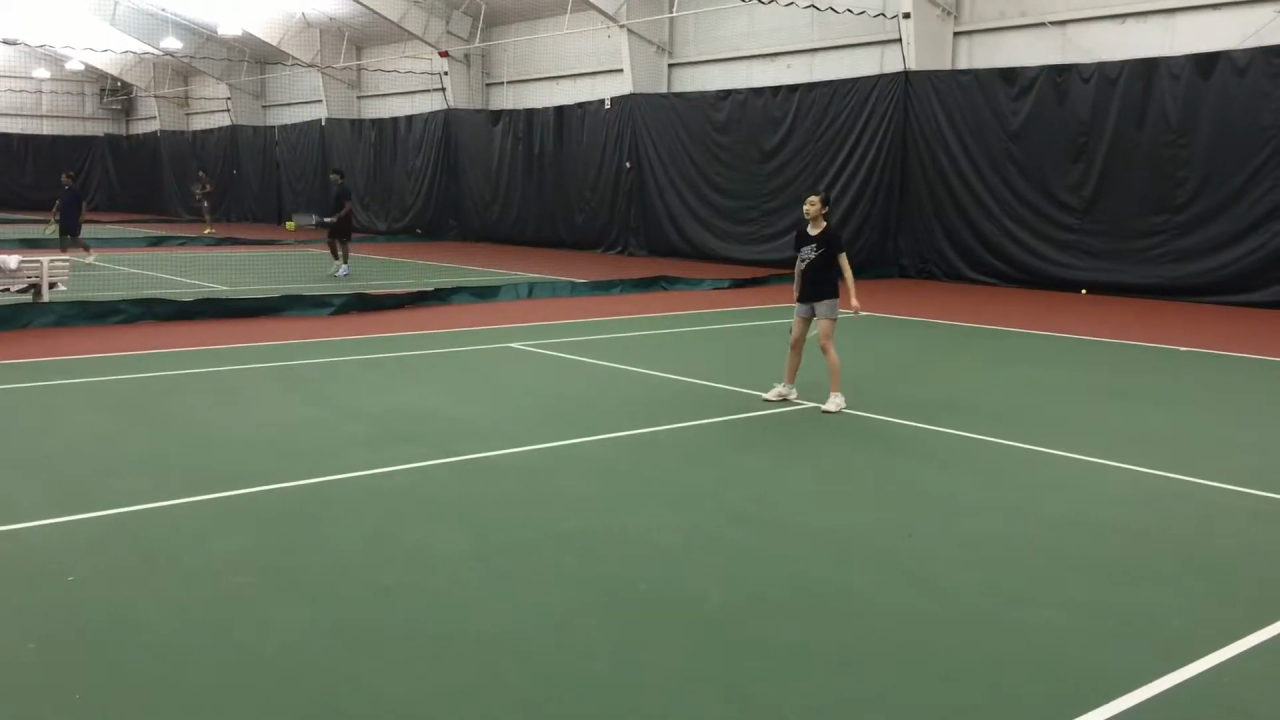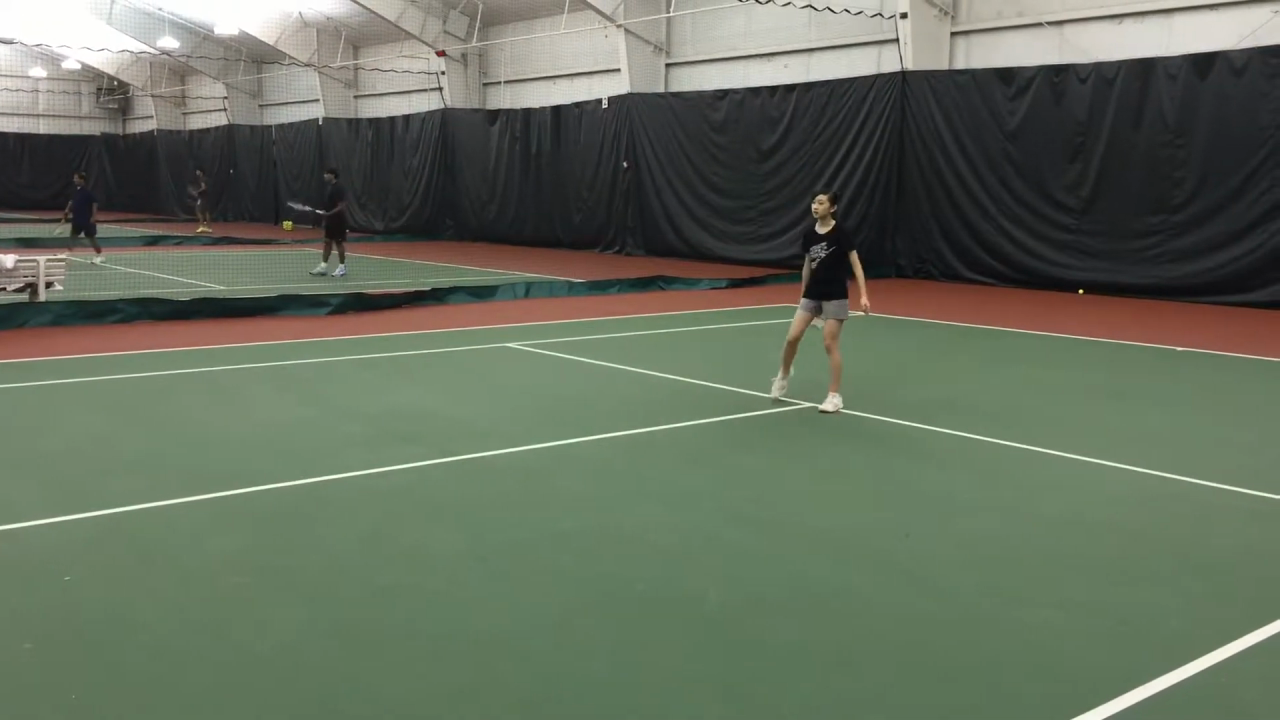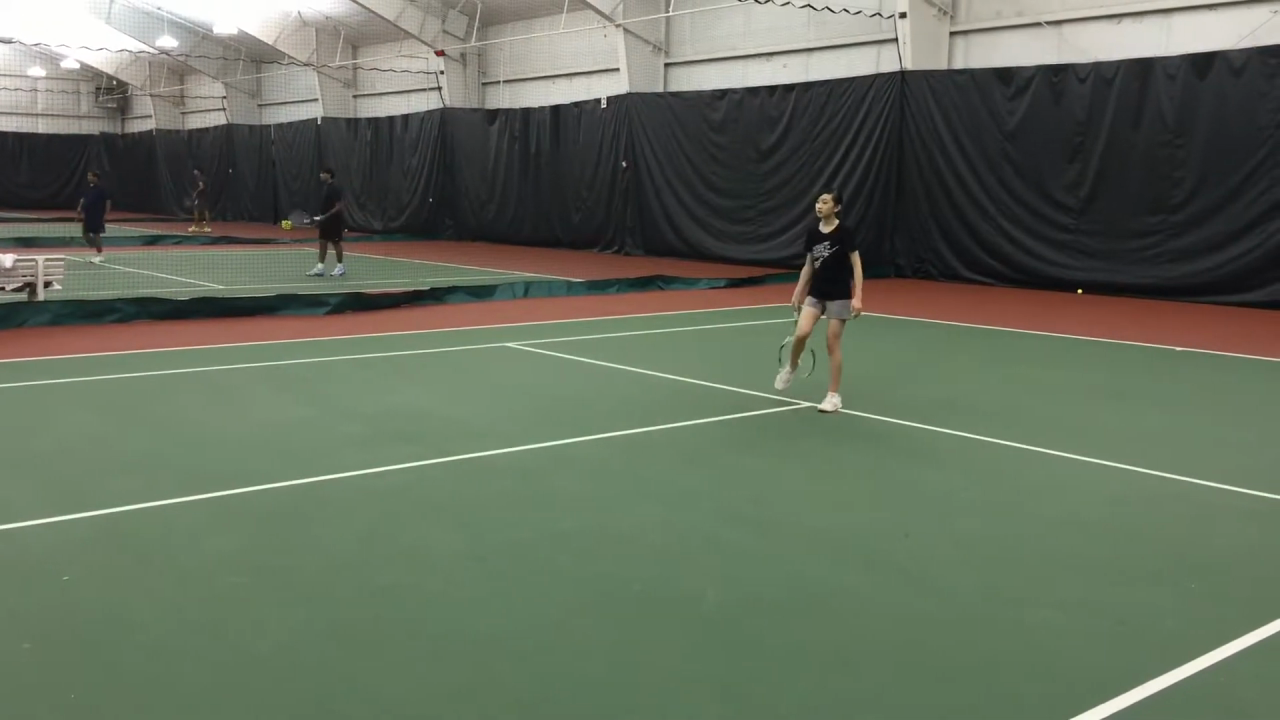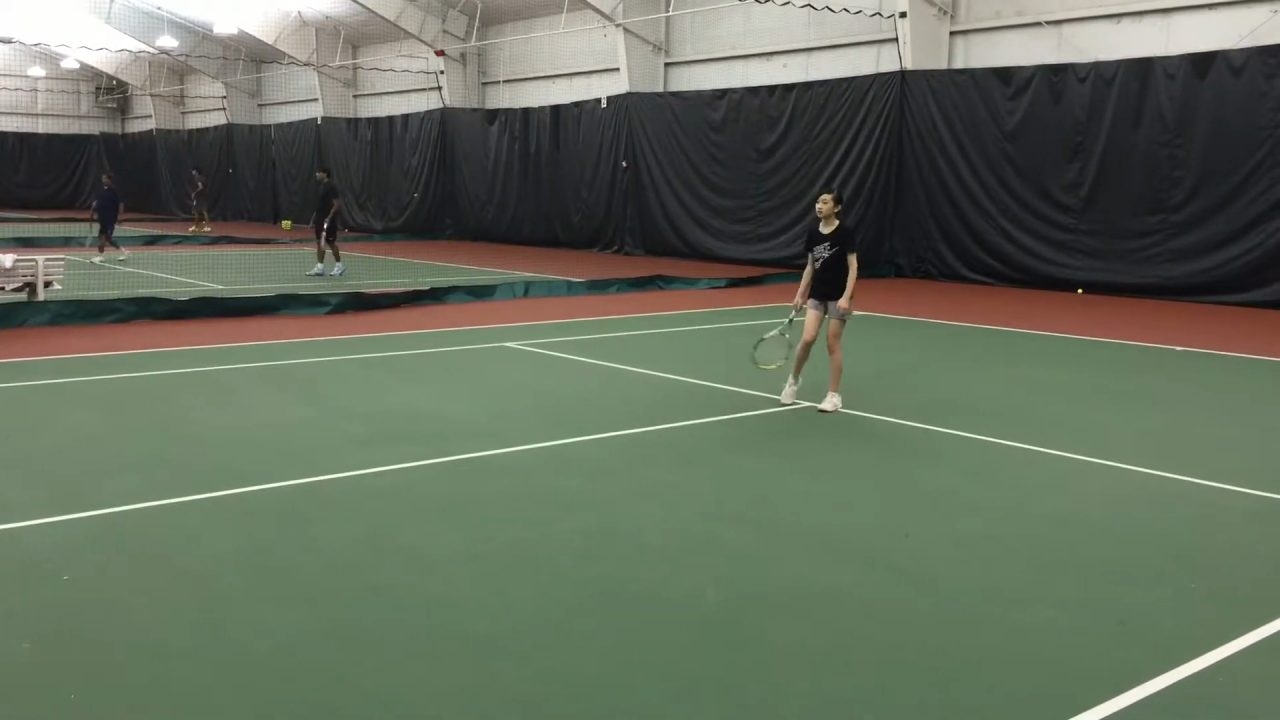
dt=0.2s
person 1, frame 1
left shoulder: (831, 234)
right shoulder: (800, 234)
left elbow: (845, 266)
left wrist: (852, 296)
right wrist: (796, 290)
left hip: (827, 297)
right hip: (805, 296)
left knee: (826, 344)
right knee: (795, 342)
left ankle: (836, 395)
right ankle: (787, 387)
person 1, frame 2
left shoulder: (841, 232)
right shoulder: (809, 234)
left elbow: (855, 264)
left wrist: (863, 295)
right wrist: (803, 290)
left hip: (835, 296)
right hip: (812, 294)
left knee: (830, 344)
right knee: (792, 337)
left ankle: (834, 395)
right ankle: (784, 374)
person 1, frame 3
left shoulder: (844, 232)
right shoulder: (812, 233)
left elbow: (856, 265)
left wrist: (857, 297)
right wrist: (797, 292)
left hip: (839, 295)
right hip: (815, 293)
left knee: (832, 344)
right knee: (801, 334)
left ankle: (833, 395)
right ankle: (791, 367)
person 1, frame 4
left shoulder: (845, 232)
right shoulder: (813, 233)
left elbow: (853, 267)
left wrist: (846, 297)
right wrist: (800, 293)
left hip: (837, 296)
right hip: (816, 294)
left knee: (833, 344)
right knee: (808, 339)
left ankle: (834, 395)
right ankle: (794, 378)
